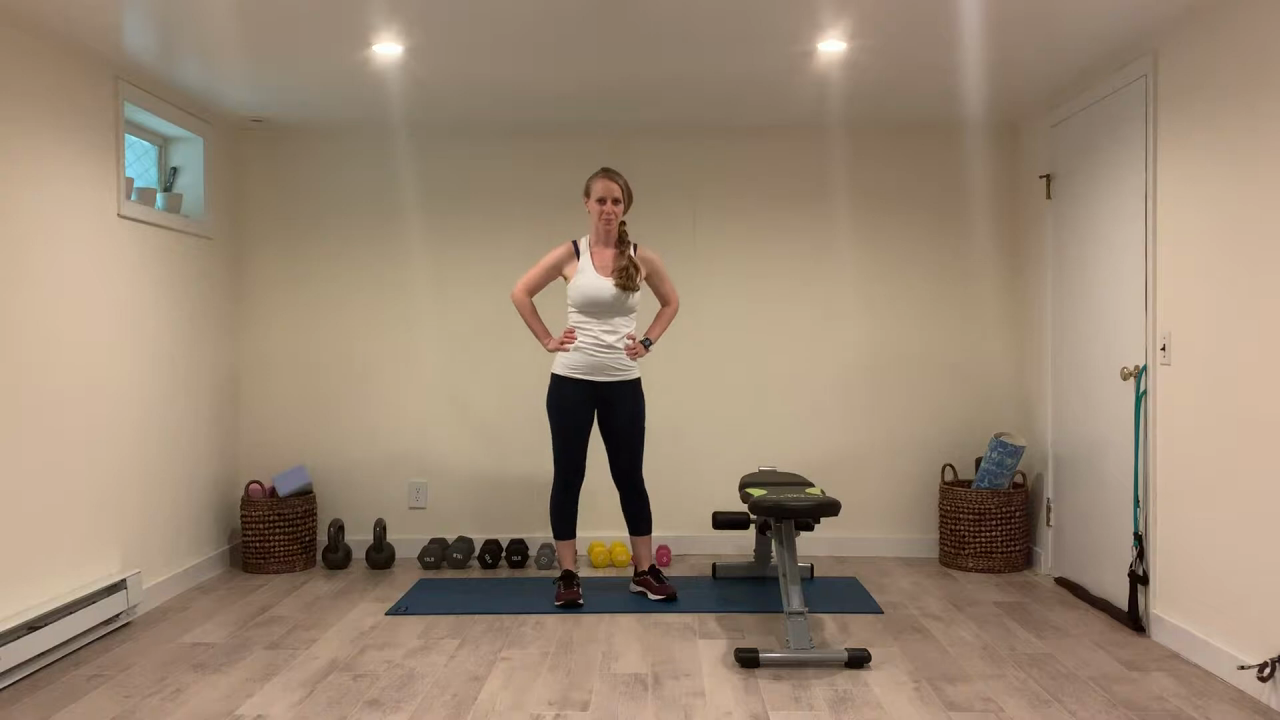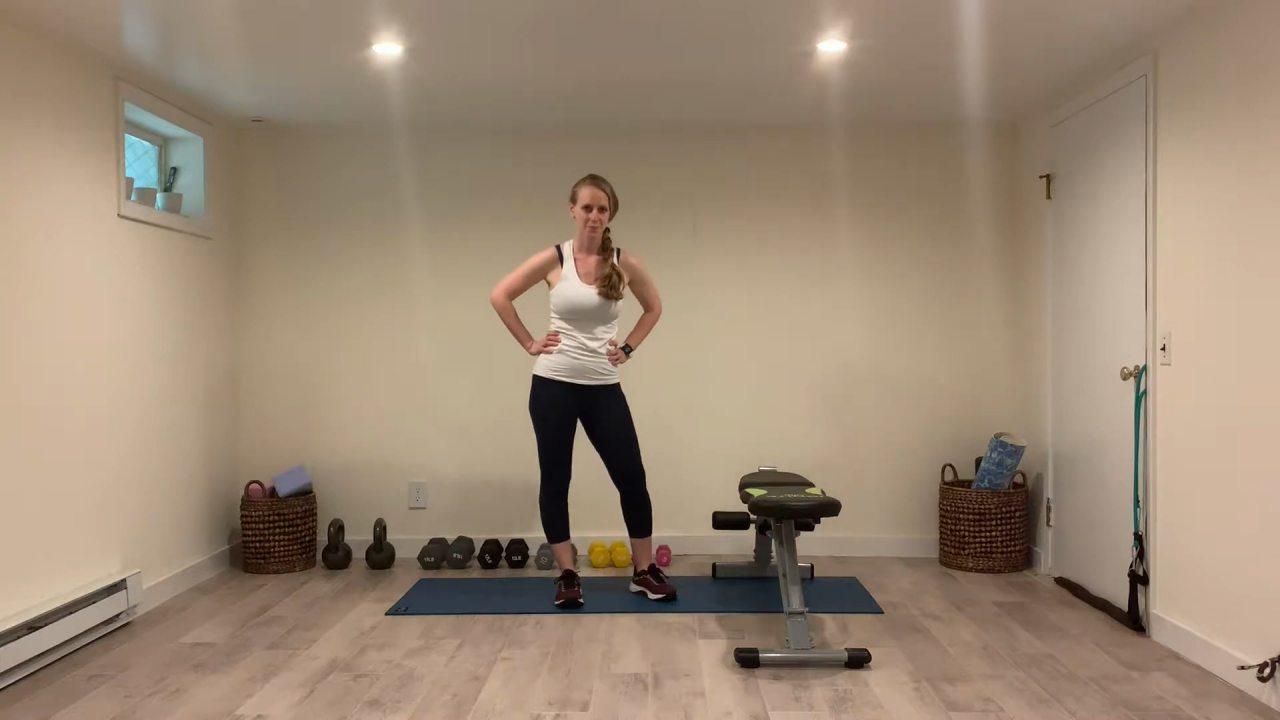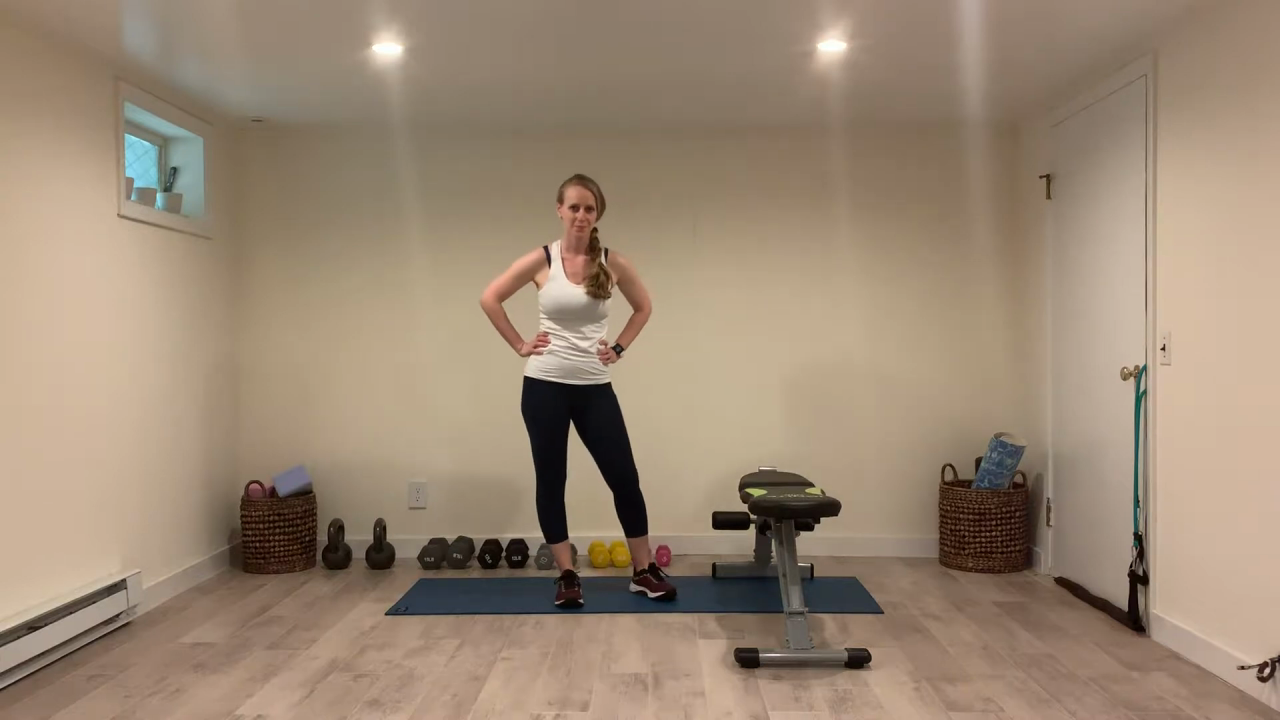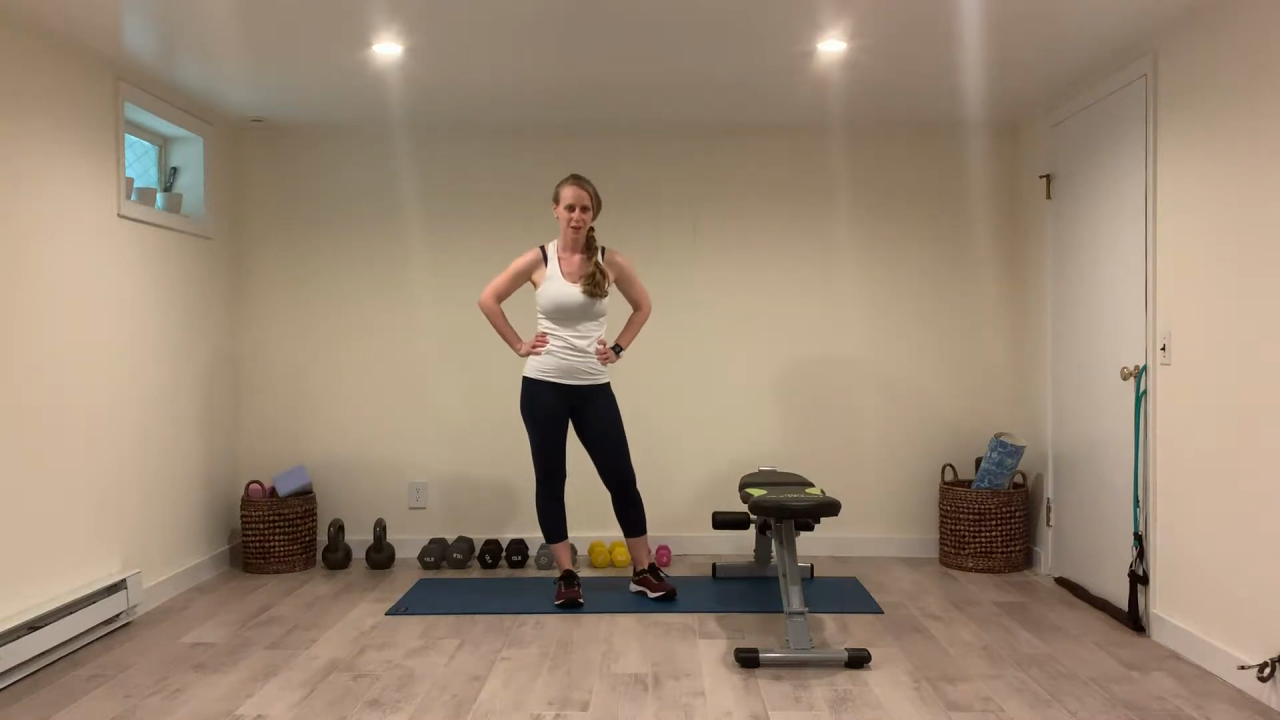
dt=0.4s
person 1, frame 1
left shoulder: (642, 257)
right shoulder: (569, 255)
left elbow: (670, 302)
right elbow: (521, 293)
left wrist: (648, 342)
right wrist: (547, 340)
left hip: (623, 385)
right hip: (571, 382)
left knee: (629, 477)
right knee: (568, 477)
left ankle: (644, 572)
right ankle: (567, 575)
person 1, frame 2
left shoulder: (625, 264)
right shoulder: (552, 260)
left elbow: (653, 307)
right elbow: (501, 296)
left wrist: (628, 348)
right wrist: (529, 343)
left hip: (604, 388)
right hip: (553, 385)
left knee: (631, 478)
right knee: (555, 479)
left ankle: (644, 572)
right ankle: (567, 575)
person 1, frame 3
left shoulder: (614, 263)
right shoulder: (541, 260)
left elbow: (643, 307)
right elbow: (490, 298)
left wrist: (619, 348)
right wrist: (520, 346)
left hip: (595, 388)
right hip: (545, 386)
left knee: (624, 478)
right knee: (551, 480)
left ankle: (644, 571)
right ankle: (566, 576)
person 1, frame 4
left shoulder: (610, 262)
right shoulder: (537, 260)
left elbow: (642, 305)
right elbow: (488, 299)
left wrist: (618, 348)
right wrist: (518, 345)
left hip: (593, 388)
right hip: (543, 386)
left knee: (621, 478)
right knee: (550, 480)
left ankle: (644, 571)
right ankle: (566, 576)
